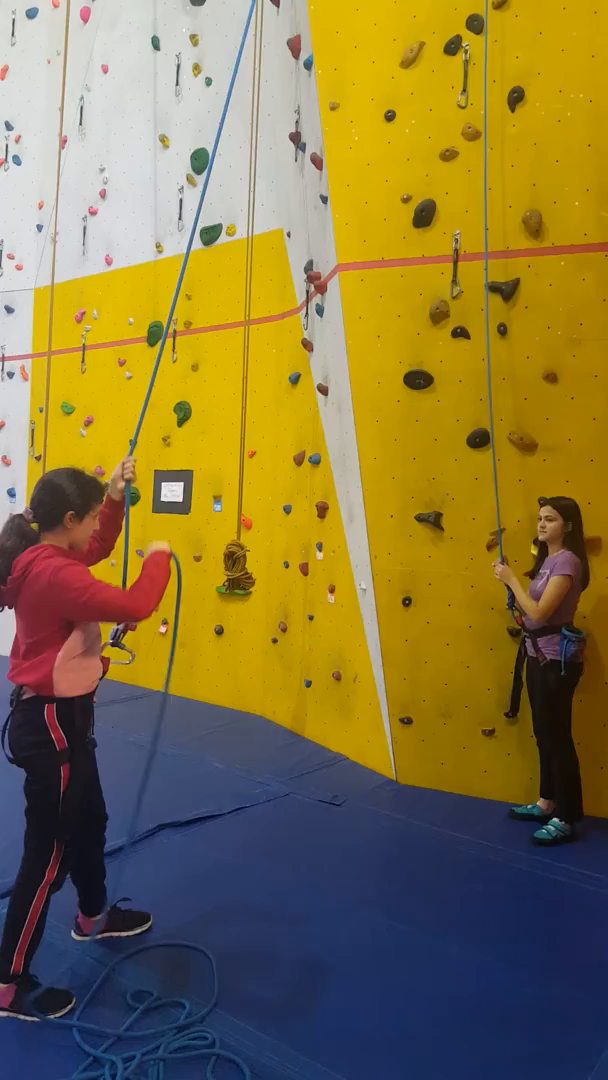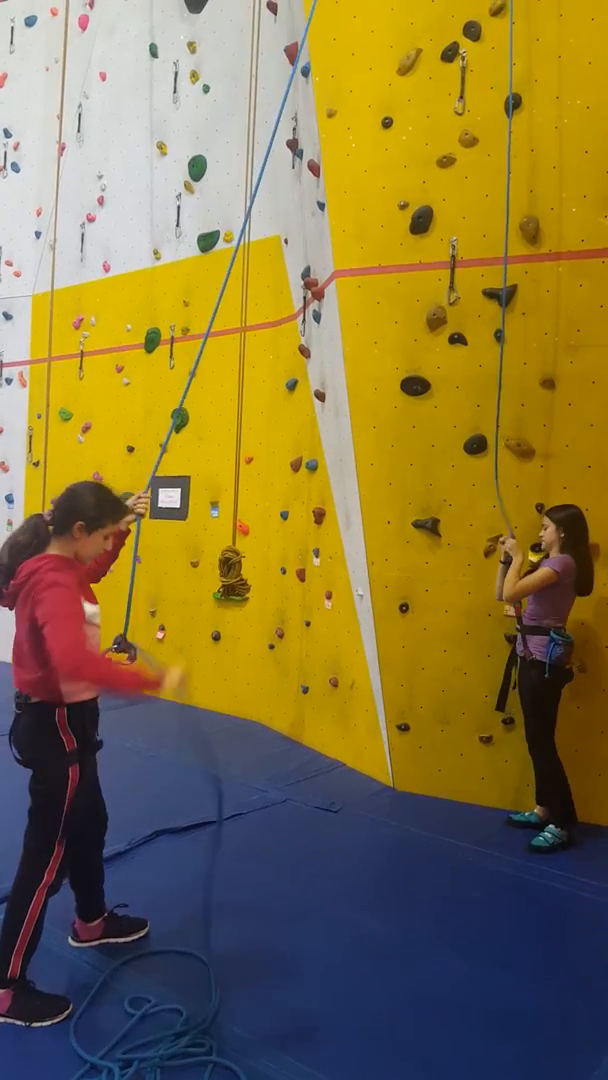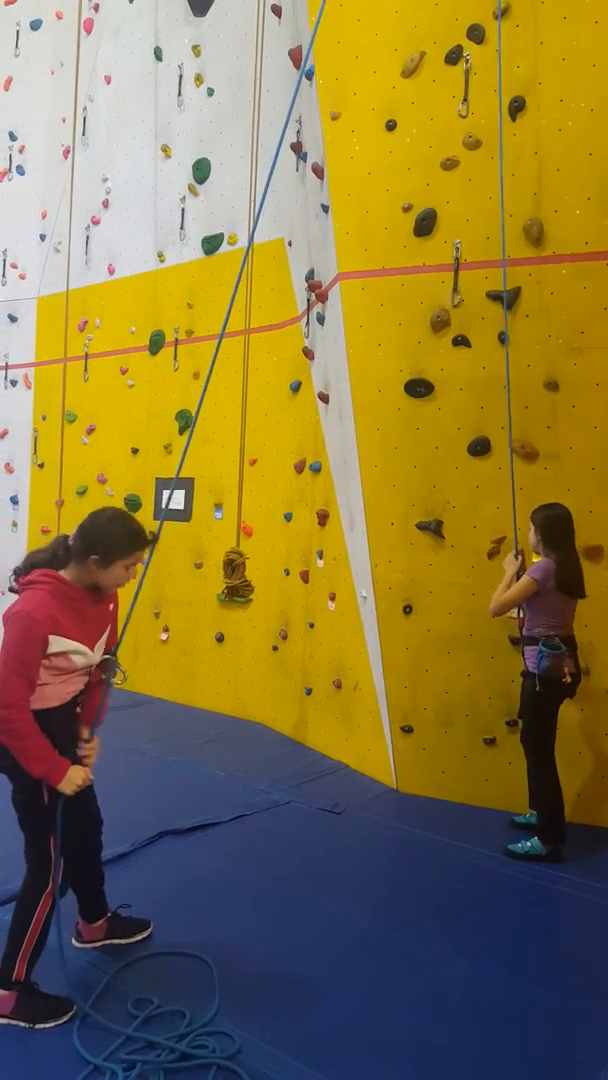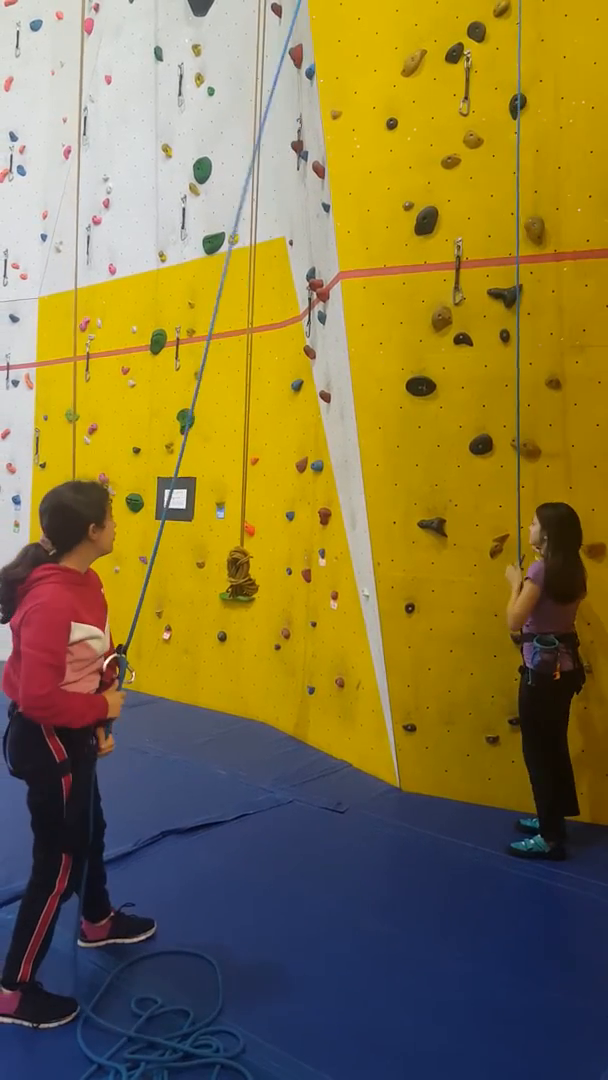
dt=0.7s
person 1, frame 1
right shoulder: (52, 575)
left elbow: (95, 549)
right elbow: (133, 606)
left wrist: (115, 494)
right wrist: (159, 557)
left hip: (64, 717)
right hip: (50, 725)
left knee: (89, 821)
right knee: (47, 852)
left ankle: (95, 915)
person 1, frame 2
left shoulder: (50, 568)
right shoulder: (53, 586)
left elbow: (92, 568)
right elbow: (74, 663)
left wrist: (123, 525)
right wrist: (150, 681)
left hip: (62, 721)
right hip: (55, 726)
left knee: (88, 822)
right knee: (47, 854)
left ankle: (92, 921)
person 1, frame 3
left shoulder: (102, 596)
left wrist: (86, 728)
right wrist: (55, 770)
left hip: (63, 726)
left knee: (85, 828)
right knee: (50, 861)
left ankle: (95, 922)
person 1, frame 4
left shoulder: (84, 582)
right shoulder: (50, 602)
left wrist: (100, 723)
right wrist: (102, 709)
left hip: (72, 735)
right hip: (45, 741)
left knee: (89, 832)
right knee: (58, 860)
left ankle: (98, 922)
person 2, frame 1
left shoulder: (567, 561)
right shoulder: (548, 559)
left elbow: (539, 612)
right elbow: (531, 610)
left wrist: (512, 580)
right wrist: (511, 583)
left hip: (557, 659)
right hip: (539, 656)
left knee: (557, 737)
right knee: (544, 734)
left ankle: (566, 818)
right ankle: (547, 803)
person 2, frame 2
left shoulder: (562, 564)
right shoulder: (551, 564)
left elbow: (510, 592)
right elbow: (504, 594)
left wrist: (518, 557)
right wrist: (507, 560)
left hip: (545, 660)
right hip: (535, 658)
left knee: (541, 742)
right knee: (538, 739)
left ankle: (562, 824)
right ankle: (544, 810)
person 2, frame 3
left shoulder: (544, 568)
right shoulder: (567, 568)
left elbow: (496, 607)
left wrist: (510, 572)
right wrist: (521, 574)
left hip: (545, 667)
right hip: (560, 665)
left knee: (539, 749)
right knee: (535, 741)
left ankle: (549, 840)
right ankle: (542, 813)
person 2, frame 4
left shoulder: (541, 569)
right shoulder: (572, 569)
left elbow: (514, 622)
left wrist: (515, 583)
left hip: (542, 666)
right hip: (565, 664)
left knee: (536, 750)
right knee: (553, 746)
left ankle: (550, 838)
right ankle: (552, 819)
